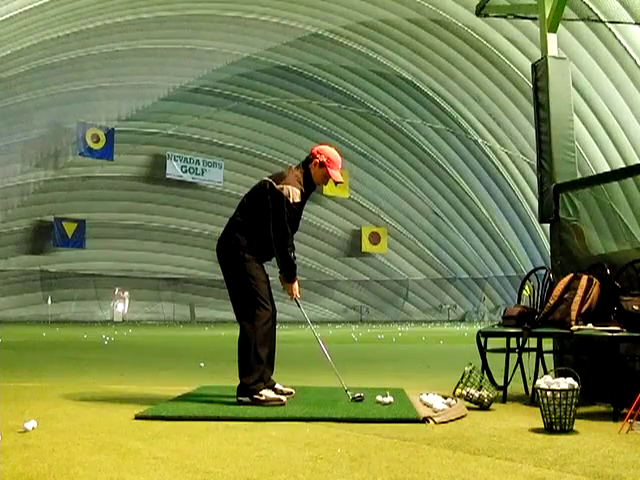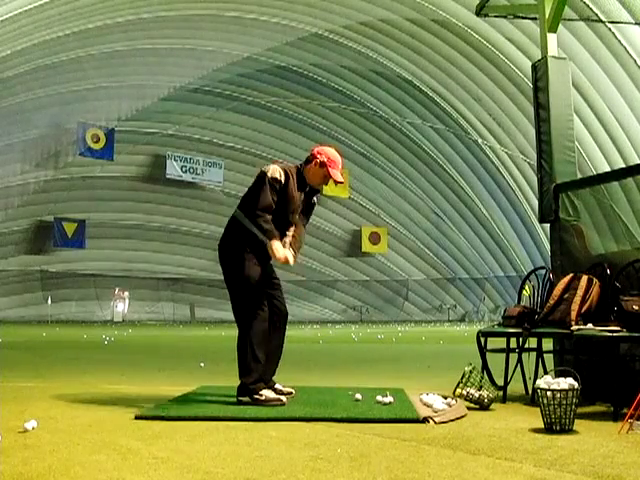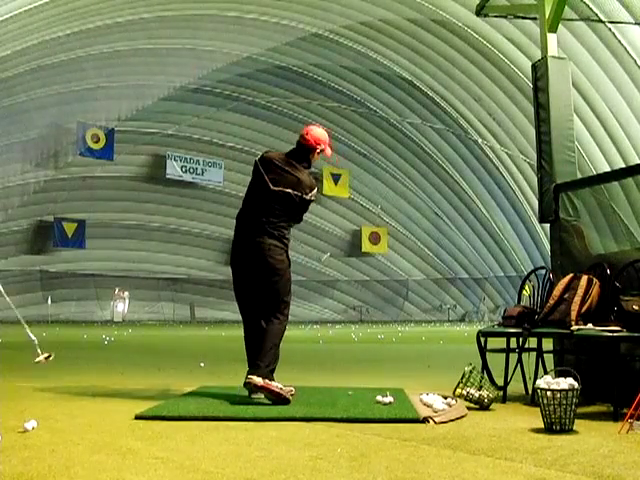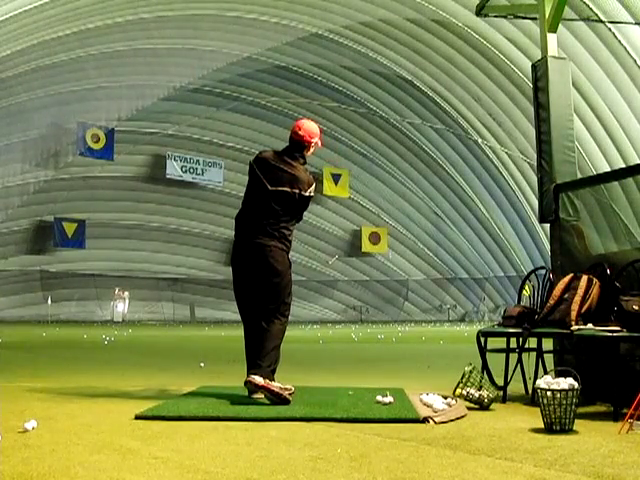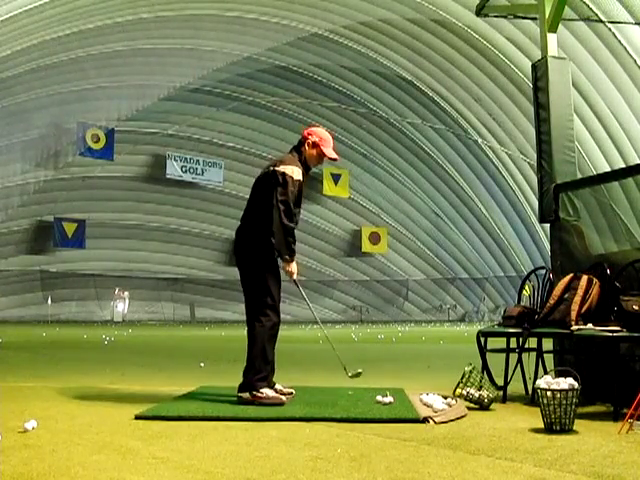
dt=1s
person 1, frame 1
left shoulder: (297, 185)
right shoulder: (290, 187)
left elbow: (284, 235)
right elbow: (280, 237)
left wrist: (288, 273)
right wrist: (290, 277)
left hip: (247, 252)
right hip: (239, 250)
left knee: (266, 314)
right knee: (257, 315)
left ankle: (262, 379)
right ankle: (251, 387)
person 1, frame 2
left shoulder: (309, 196)
right shoulder: (278, 174)
left elbow: (297, 227)
right elbow: (260, 213)
left wrist: (288, 248)
right wrist: (273, 242)
left hip: (260, 254)
right hip: (239, 249)
left knee: (277, 314)
right knee: (255, 315)
left ankle: (264, 379)
right ankle: (250, 387)
person 1, frame 3
left shoulder: (267, 159)
right shoulder: (308, 185)
left hip: (242, 244)
right hip: (271, 248)
left knee: (253, 314)
right knee: (277, 313)
left ankle: (259, 376)
right ankle: (261, 374)
person 1, frame 4
left shoulder: (262, 160)
right shoulder: (306, 181)
left hip: (243, 245)
right hip: (273, 250)
left knee: (253, 315)
right knee: (276, 314)
left ankle: (257, 377)
right ankle: (261, 374)
person 1, frame 5
left shoulder: (280, 166)
right shoulder: (291, 168)
right elbow: (282, 216)
left wrist: (281, 252)
right wrist: (288, 256)
left hip: (250, 245)
right hip: (259, 248)
left knee: (261, 314)
right knee: (266, 314)
left ankle: (262, 381)
right ankle: (254, 386)
